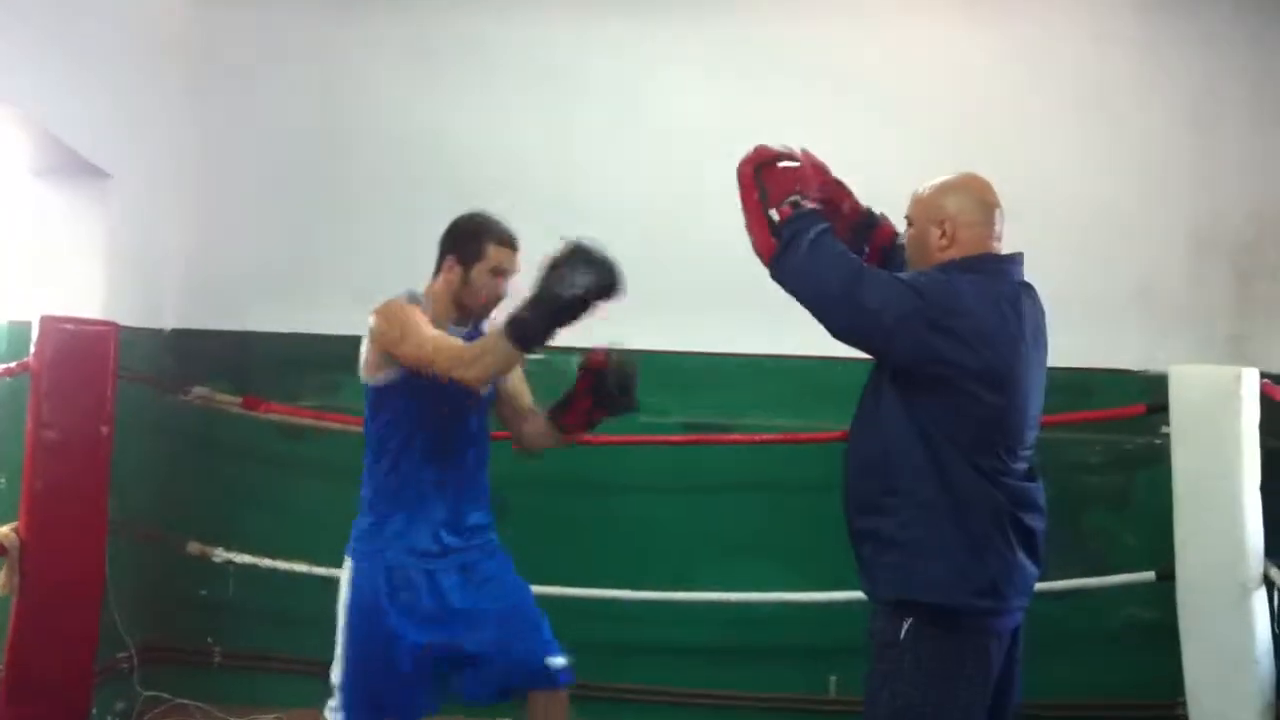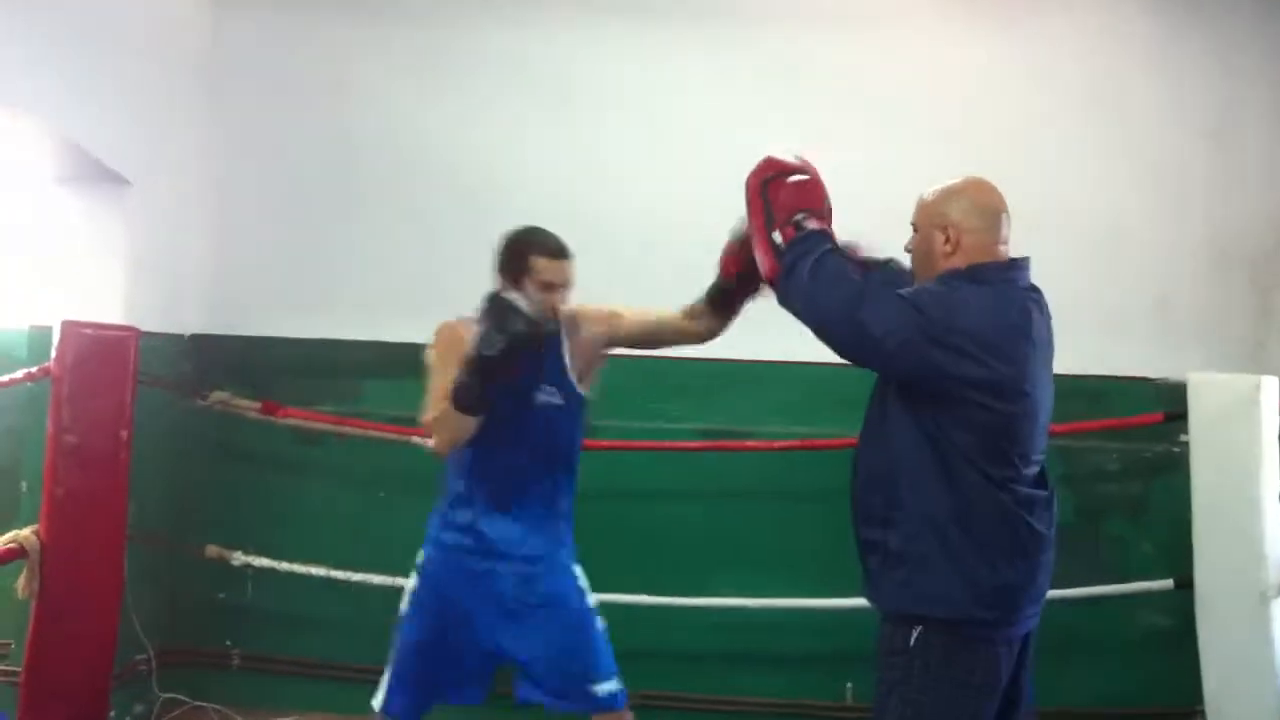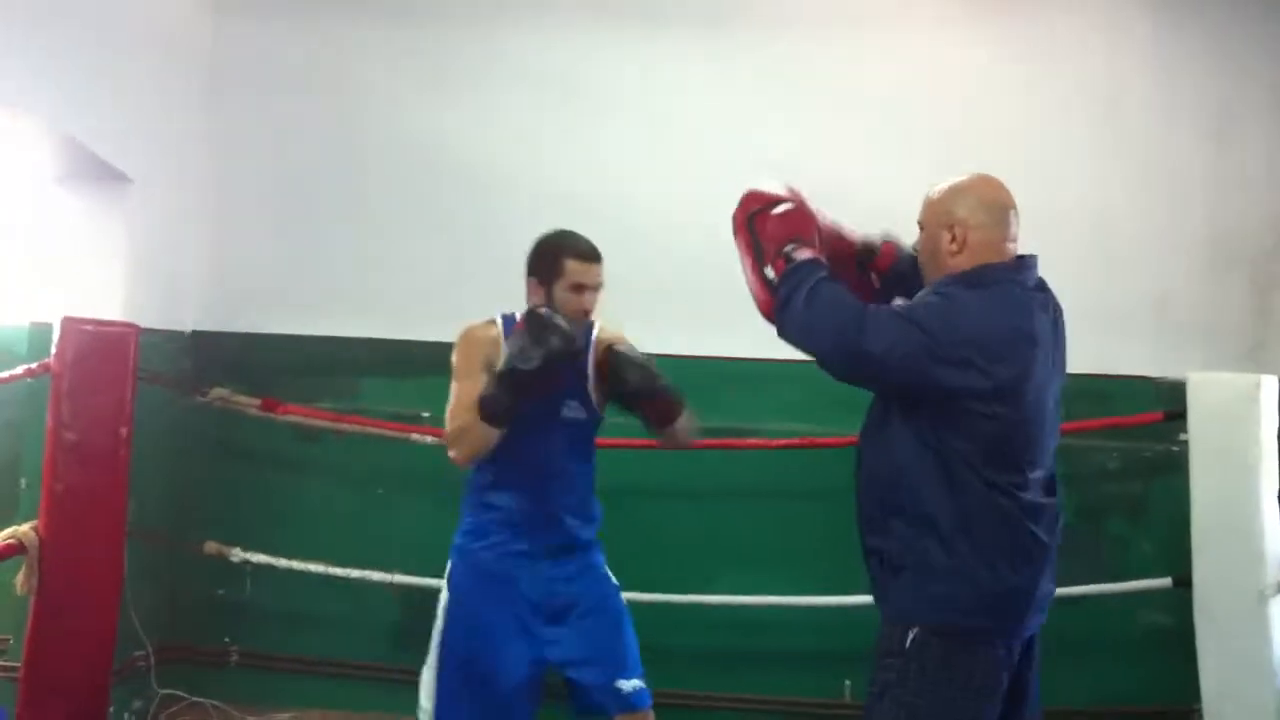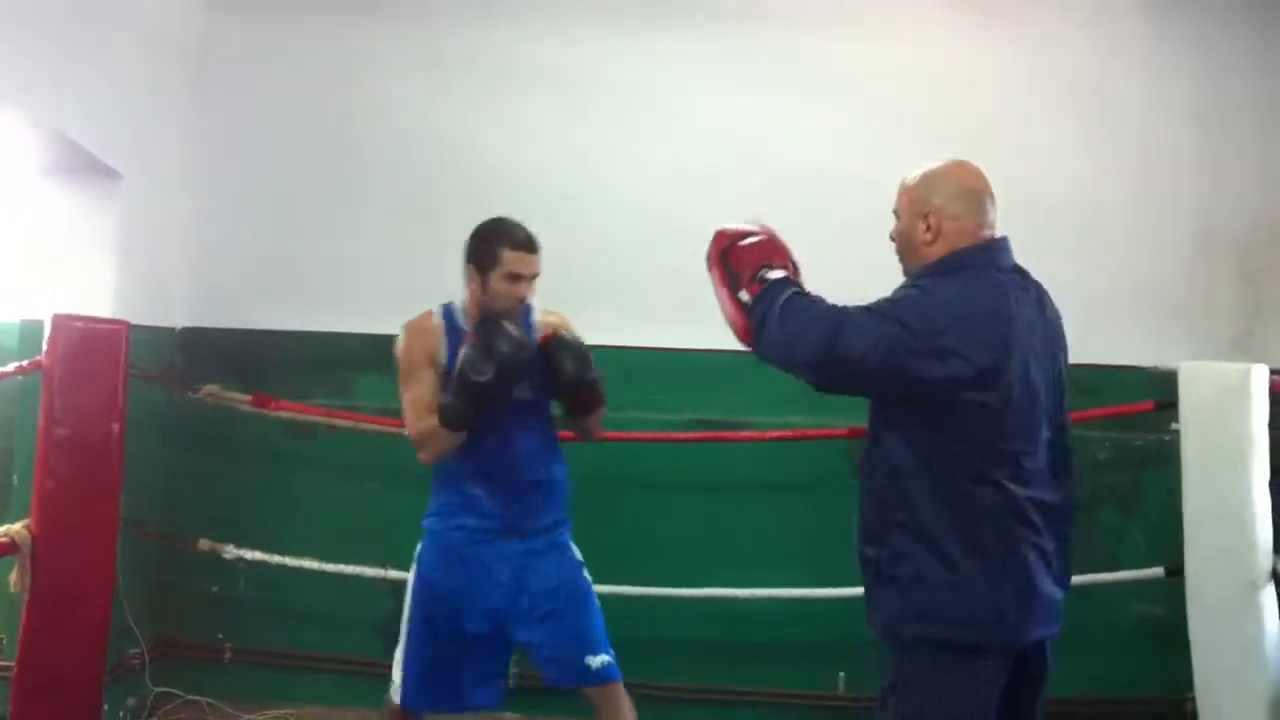
dt=0.2s
person 1, frame 1
left shoulder: (954, 308)
right shoulder: (1009, 300)
left elbow: (841, 291)
right elbow: (897, 281)
left wrist: (795, 212)
right wrist: (848, 218)
left hip: (940, 581)
right hip: (988, 574)
person 1, frame 2
left shoulder: (962, 318)
right shoulder: (1015, 303)
left elbow: (849, 313)
right elbow: (895, 292)
left wrist: (798, 228)
right wrist: (835, 251)
left hip: (950, 590)
right hip: (999, 582)
person 1, frame 3
left shoulder: (965, 322)
right shoulder: (1029, 305)
left elbow: (847, 336)
left wrist: (792, 255)
right wrist: (862, 258)
left hip: (948, 590)
right hip: (1010, 582)
person 1, frame 4
left shoulder: (942, 311)
right shoulder: (1030, 302)
left elbow: (828, 344)
left wrist: (766, 280)
left hip: (954, 595)
right hip: (1024, 585)
person 2, frame 1
left shoulder: (493, 332)
right shoulder: (396, 321)
left elbow: (532, 437)
right elbow: (469, 366)
left wrist: (586, 402)
right wrist: (546, 307)
left hip: (467, 547)
right hip: (391, 551)
left knee: (546, 679)
person 2, frame 2
left shoulder: (585, 330)
right shoulder: (457, 339)
left elbow: (691, 327)
right elbow: (442, 438)
left wrist: (734, 282)
right wrist: (486, 368)
left hip: (542, 555)
right hip: (459, 553)
person 2, frame 3
left shoulder: (604, 348)
right shoulder: (481, 343)
left elbow: (679, 436)
right elbow: (461, 448)
left wrist: (655, 399)
right wrist: (513, 381)
left hip: (572, 558)
right hip: (487, 559)
person 2, frame 4
left shoulder: (549, 331)
right shoulder: (424, 335)
left elbow: (589, 428)
right elbow: (427, 446)
left wrist: (582, 390)
right wrist: (471, 392)
left hip: (542, 538)
right hip: (457, 540)
left knee: (603, 677)
